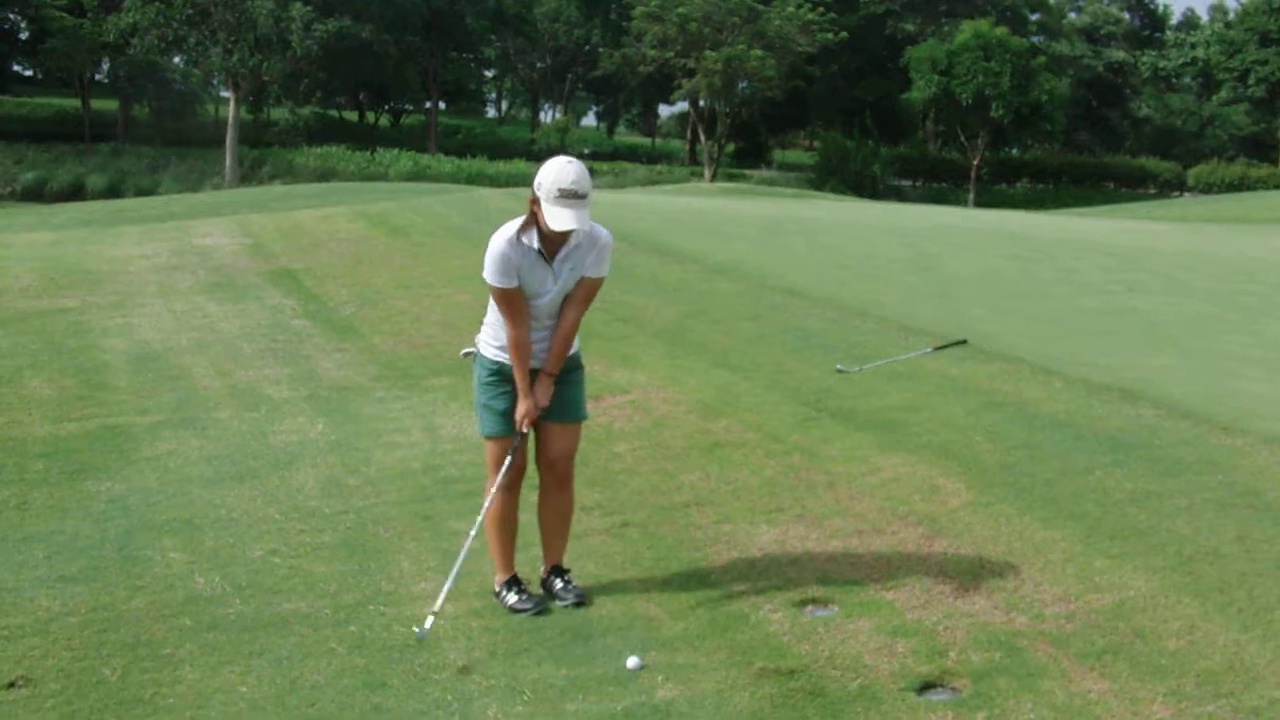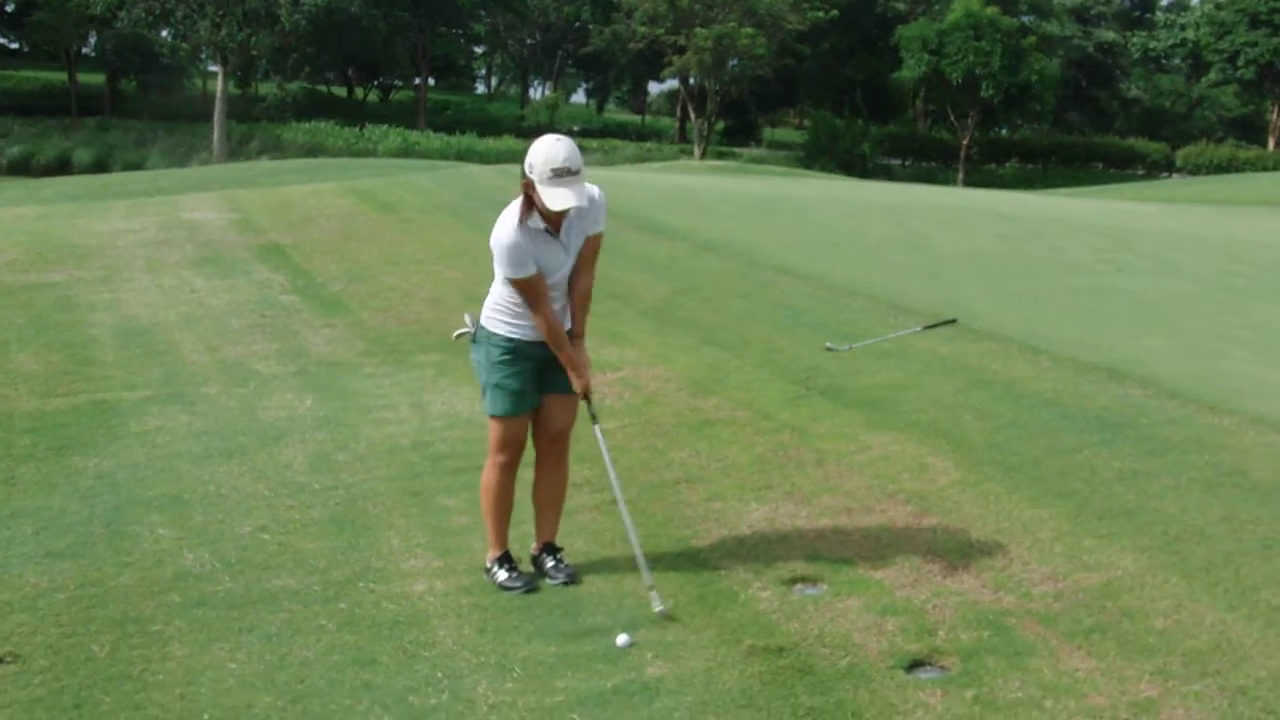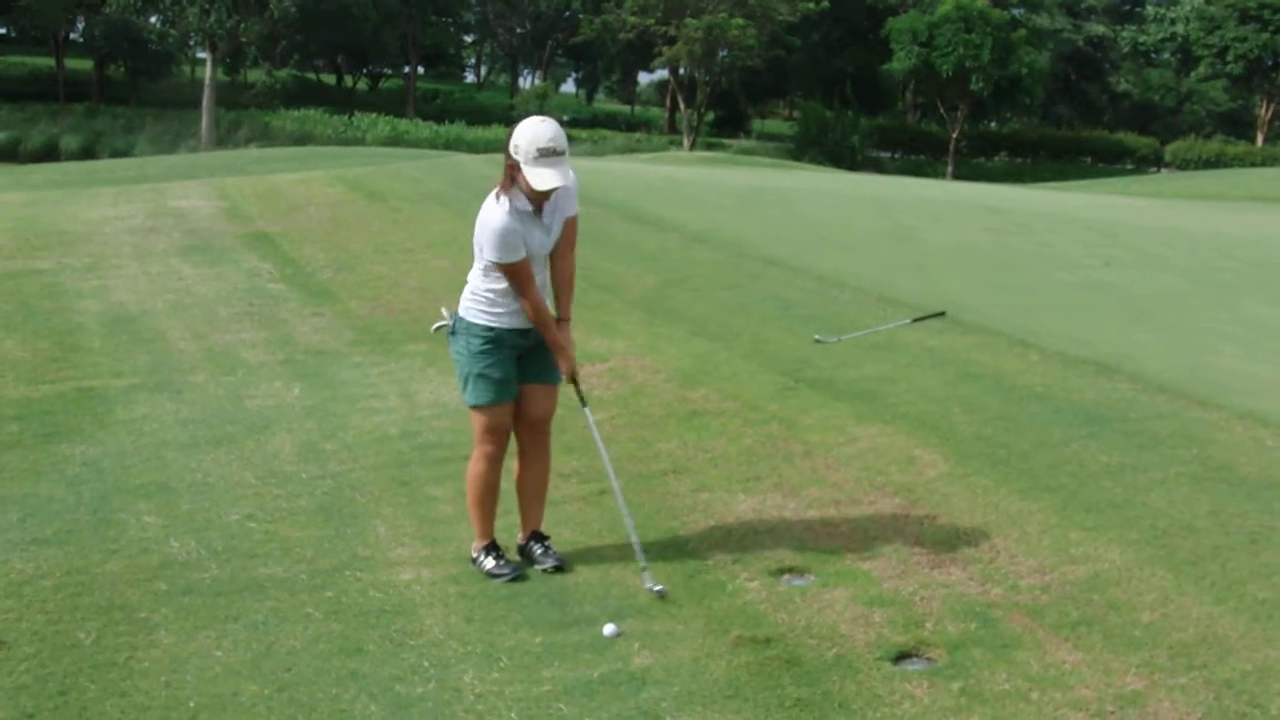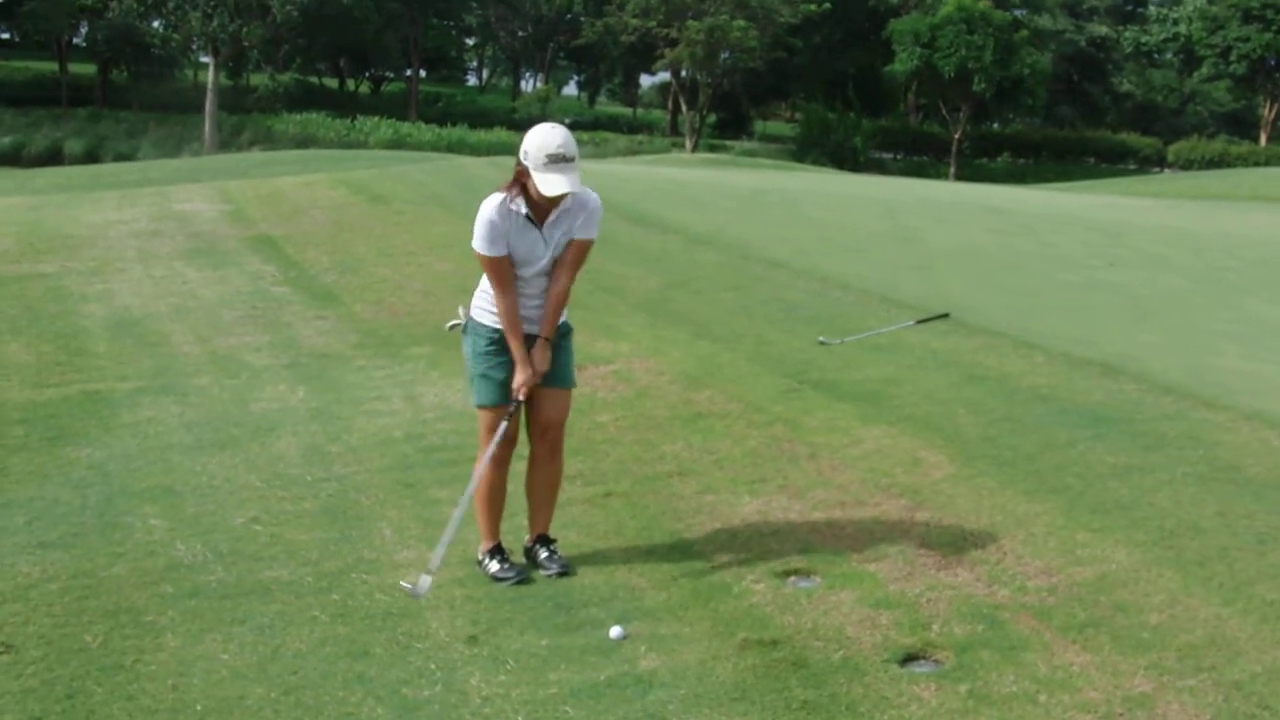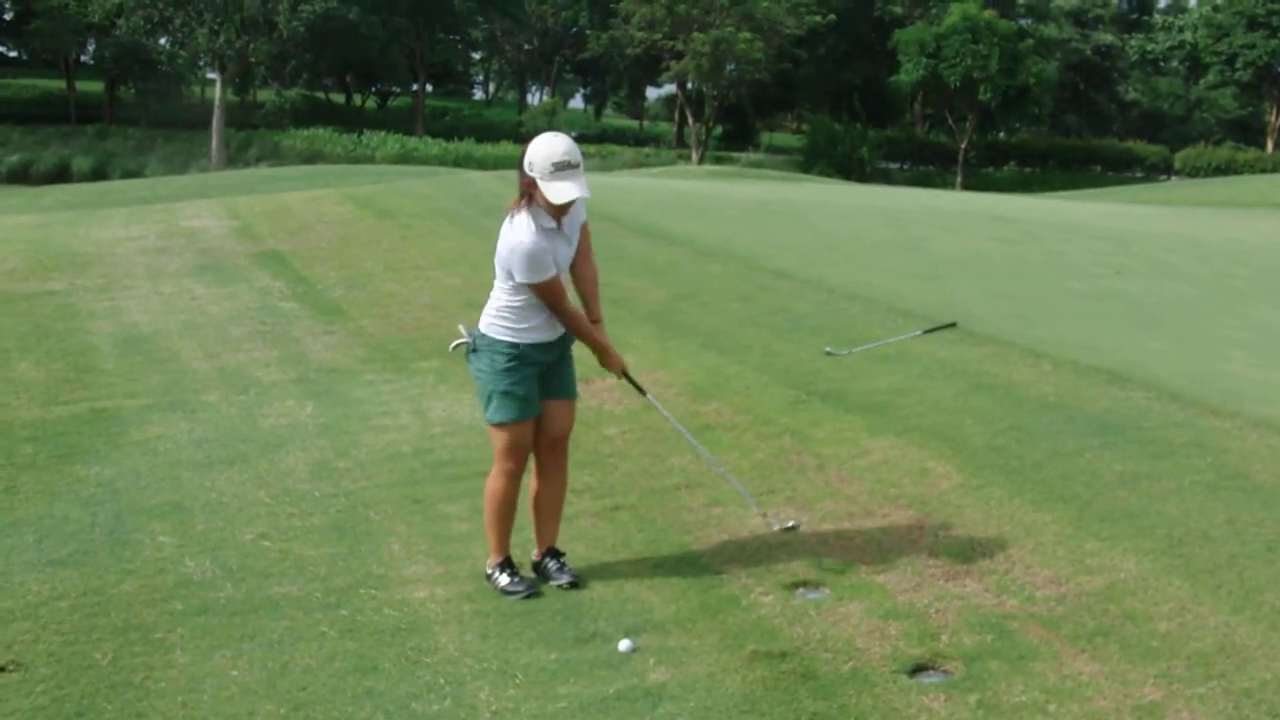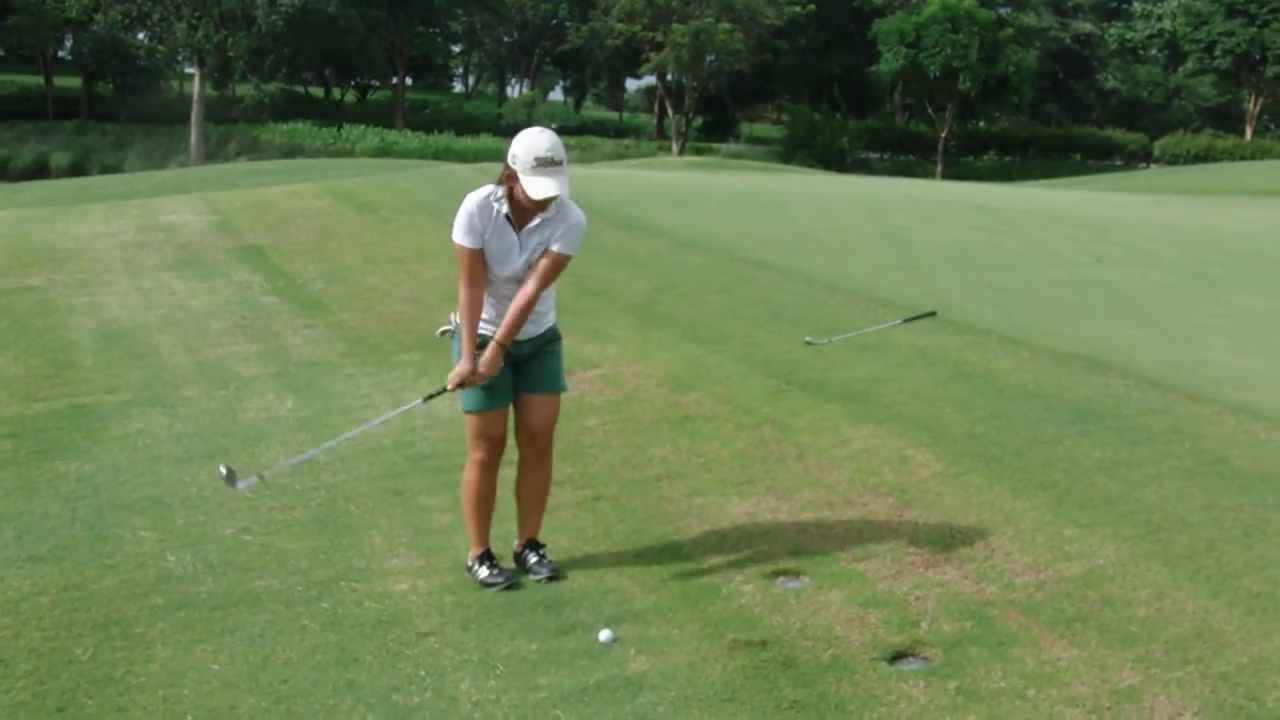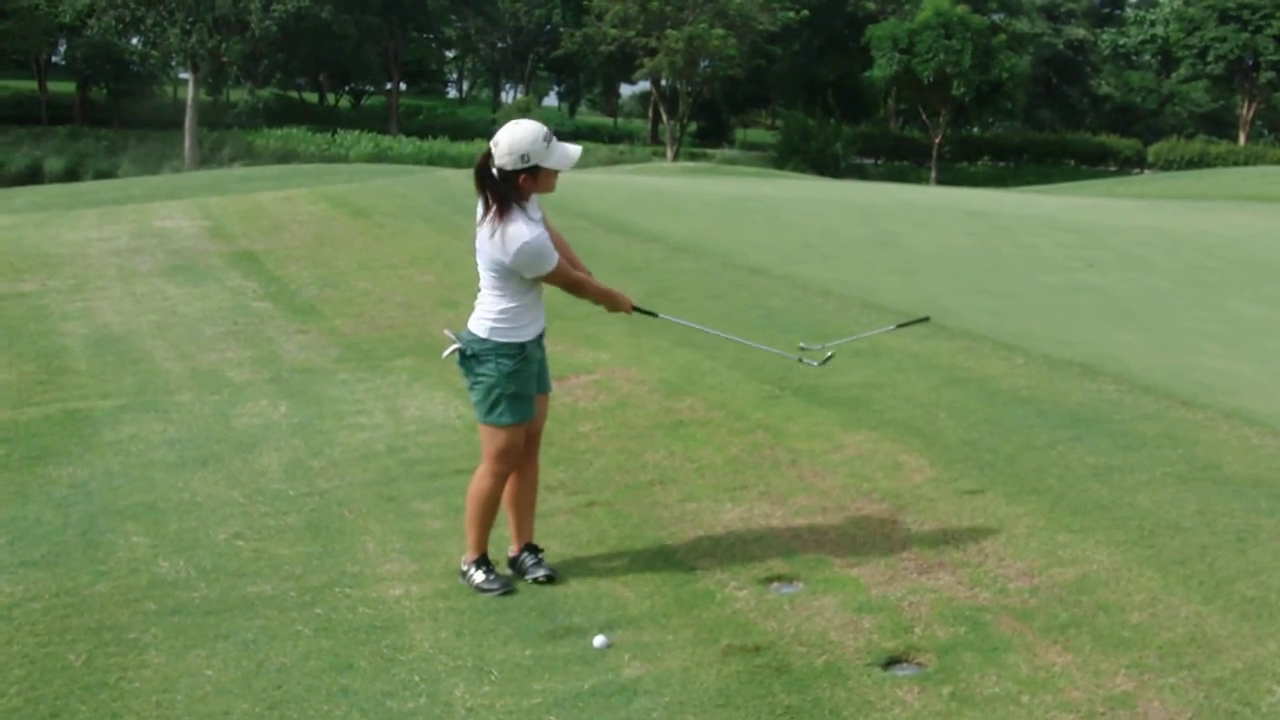
dt=0.7s
person 1, frame 1
left shoulder: (599, 243)
right shoulder: (506, 245)
left elbow: (572, 317)
right elbow: (515, 328)
left wrist: (548, 380)
right wrist: (523, 393)
left hip: (562, 366)
right hip: (501, 366)
left knee: (559, 470)
right knee: (507, 474)
left ankle: (554, 570)
right ankle: (505, 579)
person 1, frame 2
left shoulder: (593, 202)
right shoulder: (511, 234)
left elbow: (583, 277)
right elbow: (540, 310)
left wrist: (579, 343)
right wrist: (572, 368)
left hip: (560, 336)
right hip: (505, 342)
left knee: (556, 444)
right knee: (507, 451)
left ankle: (546, 548)
right ankle: (497, 556)
person 1, frame 3
left shoulder: (566, 187)
right shoulder: (500, 219)
left elbow: (563, 259)
right elbow: (527, 293)
left wrist: (565, 324)
right wrist: (560, 348)
left hip: (533, 327)
right hip: (486, 332)
left knee: (537, 431)
right knee: (492, 445)
left ankle: (532, 536)
right ankle: (483, 545)
person 1, frame 4
left shoulder: (586, 206)
right shoulder: (495, 213)
left elbow: (563, 280)
right elbow: (505, 295)
left wrist: (544, 344)
right wrist: (519, 362)
left hip: (552, 332)
right hip: (496, 332)
left knee: (550, 437)
right knee: (499, 445)
left ankle: (539, 539)
right ankle: (489, 548)
person 1, frame 5
left shoulder: (573, 202)
right shoulder: (525, 240)
left elbow: (583, 265)
right elbow: (562, 308)
left wrist: (597, 324)
right wrist: (605, 352)
left hip: (553, 344)
right hip: (506, 349)
left knee: (555, 448)
right knee: (512, 460)
left ankle: (547, 552)
right ankle: (497, 563)
person 1, frame 6
left shoulder: (569, 219)
right shoulder: (477, 208)
left elbow: (534, 290)
right elbow: (471, 286)
left wrist: (497, 351)
right wrist: (467, 352)
left hip: (538, 339)
right hip: (483, 338)
left knee: (538, 443)
right knee: (485, 451)
left ankle: (528, 544)
right ankle: (478, 554)
person 1, frame 7
left shoulder: (511, 195)
right shoulder: (523, 239)
left elbow: (553, 237)
right elbow: (568, 283)
left wrist: (594, 282)
right wrist: (612, 298)
left hip: (525, 341)
right hip: (501, 352)
left knee: (528, 447)
right knee: (501, 459)
left ankle: (523, 547)
right ankle: (473, 559)
